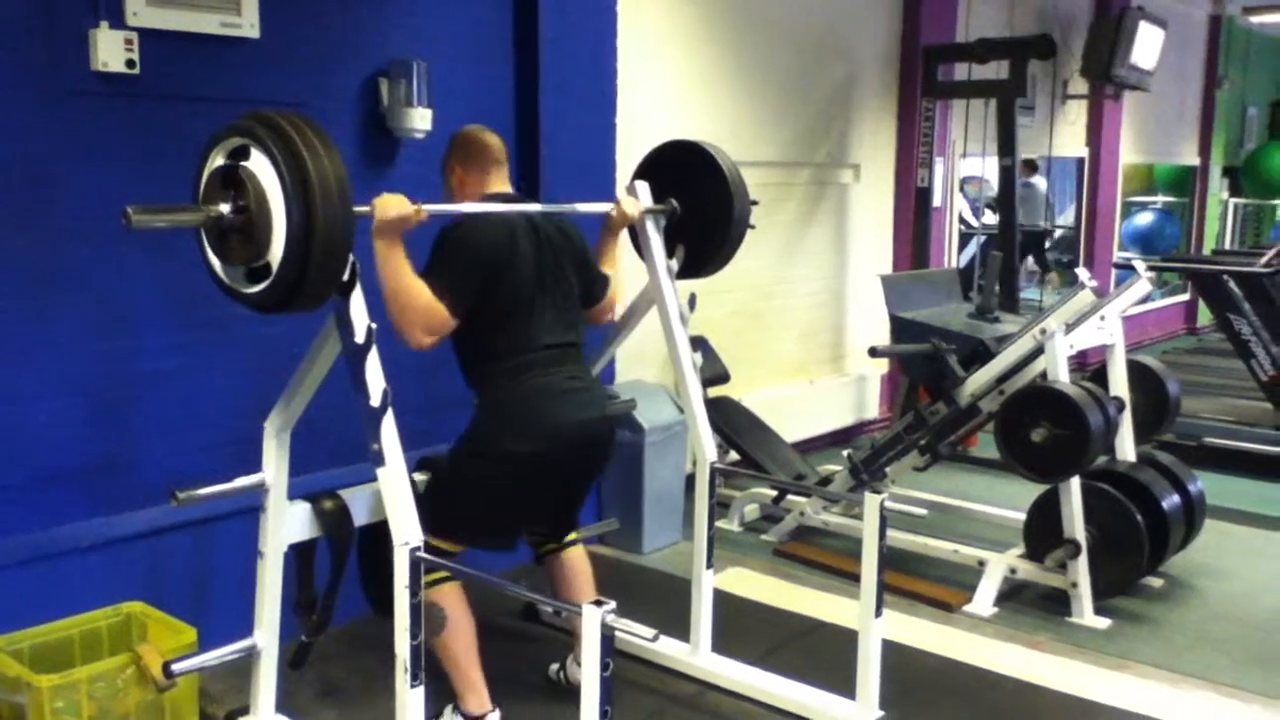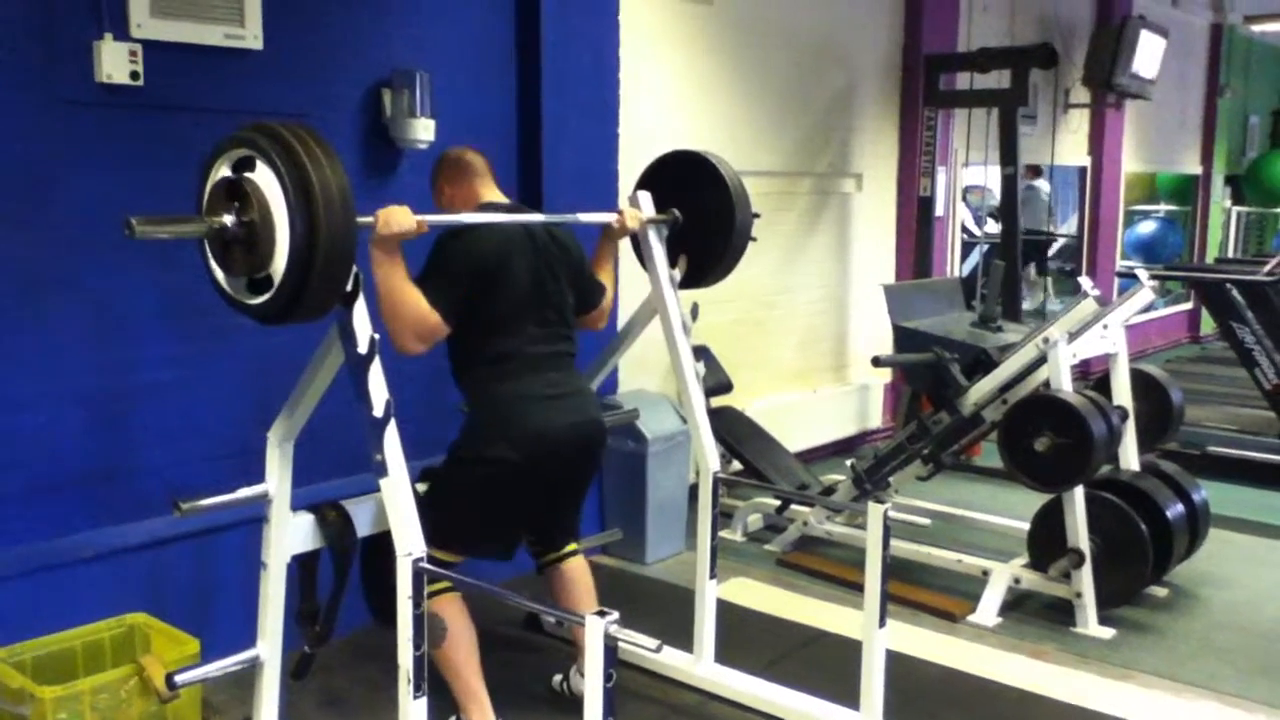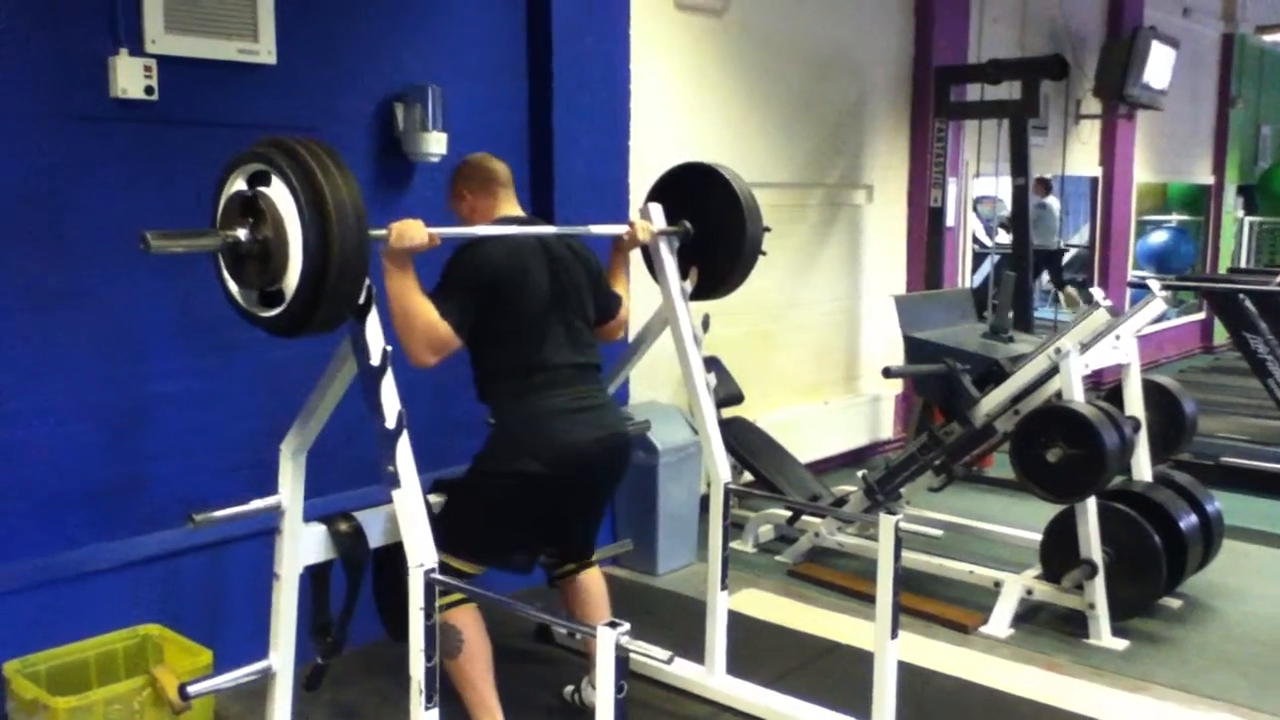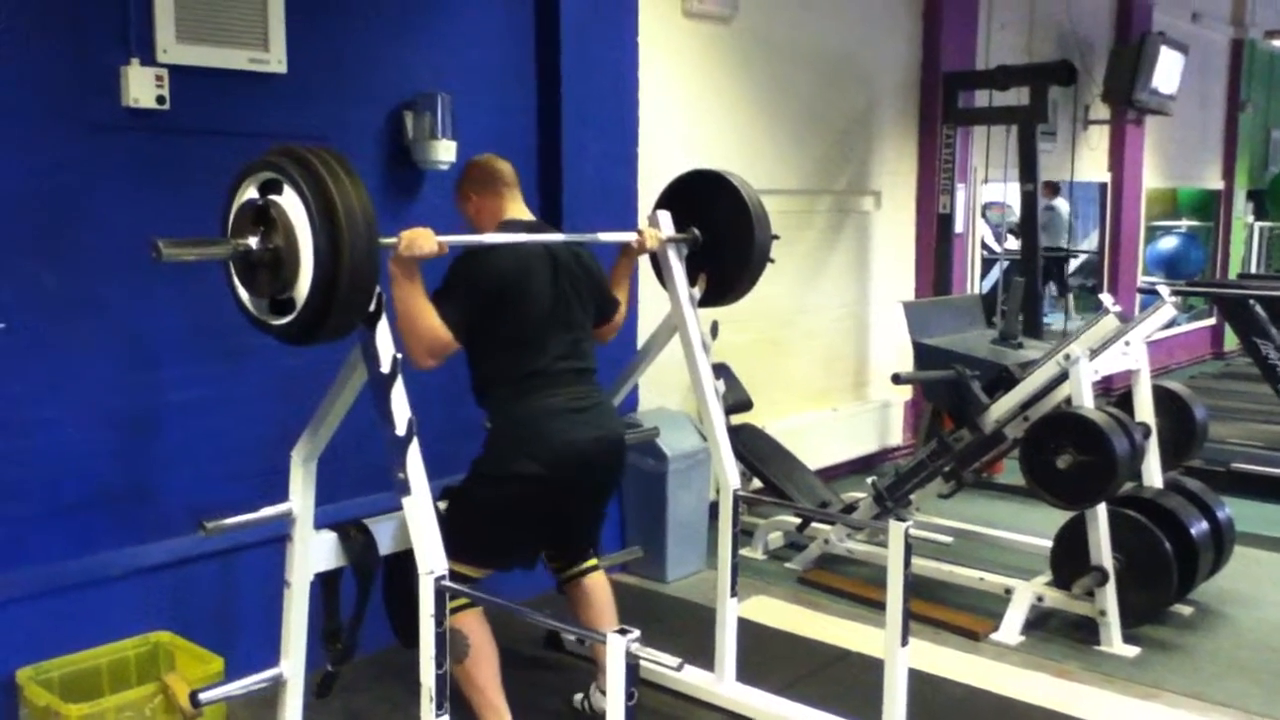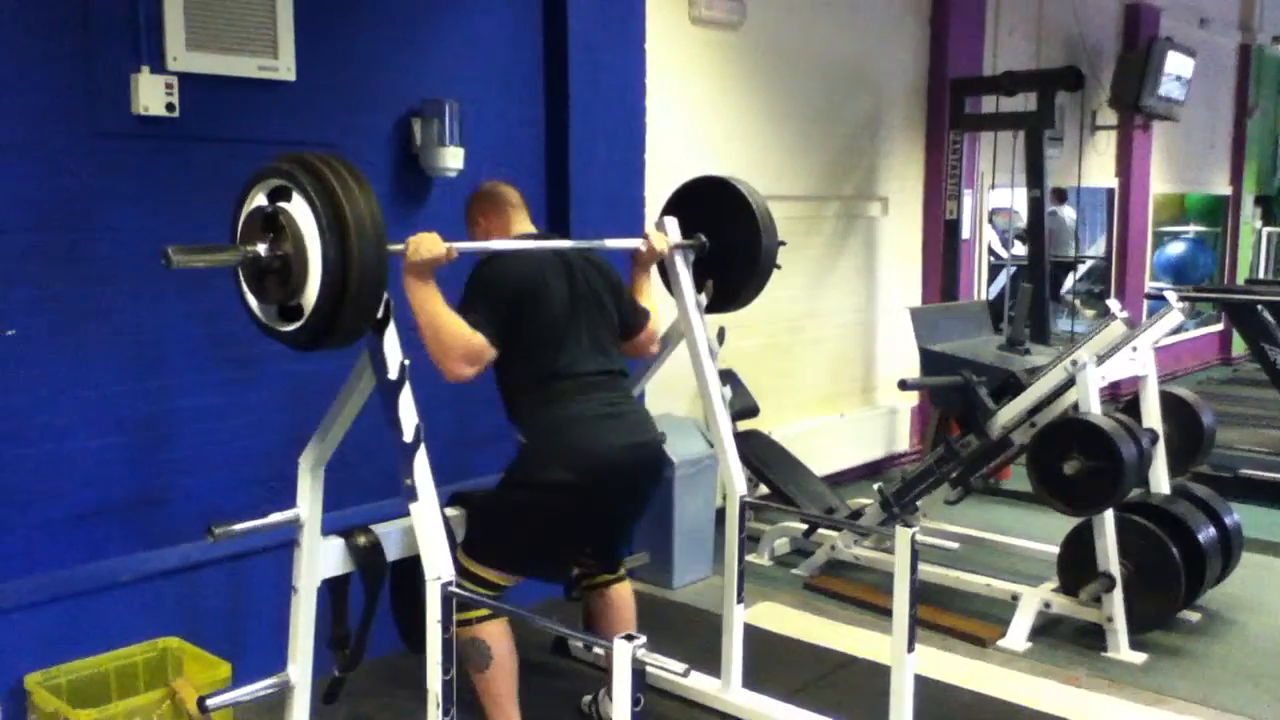
dt=0.3s
person 1, frame 1
left shoulder: (469, 233)
right shoulder: (560, 227)
left elbow: (421, 328)
right elbow: (602, 310)
left wrist: (387, 239)
right wrist: (614, 233)
left hip: (520, 424)
right hip: (591, 413)
left knee: (425, 555)
right knee: (556, 531)
right ankle: (588, 662)
person 1, frame 2
left shoulder: (465, 240)
right shoulder: (557, 234)
left elbow: (414, 334)
right elbow: (595, 315)
left wrist: (385, 249)
right wrist: (612, 241)
left hip: (511, 430)
right hip: (581, 419)
left knee: (425, 566)
right knee: (556, 540)
right ankle: (592, 672)
person 1, frame 3
left shoulder: (480, 256)
right shoulder: (574, 248)
left elbow: (427, 348)
right elbow: (614, 325)
left wrist: (397, 264)
right wrist: (624, 253)
left hip: (535, 443)
right hip: (606, 432)
left knee: (441, 577)
right knee: (572, 554)
person 1, frame 4
left shoulder: (485, 259)
right shoulder: (575, 252)
left elbow: (427, 350)
right elbow: (607, 327)
left wrist: (404, 271)
right wrist: (629, 259)
left hip: (532, 444)
right hip: (602, 432)
left knee: (447, 582)
right knee: (576, 556)
person 1, frame 5
left shoulder: (500, 271)
right shoulder: (592, 264)
left elbow: (460, 361)
right elbow: (646, 341)
left wrist: (419, 279)
right wrist: (644, 267)
left hip: (569, 453)
right hip: (642, 442)
left knee: (469, 591)
right knee: (601, 563)
